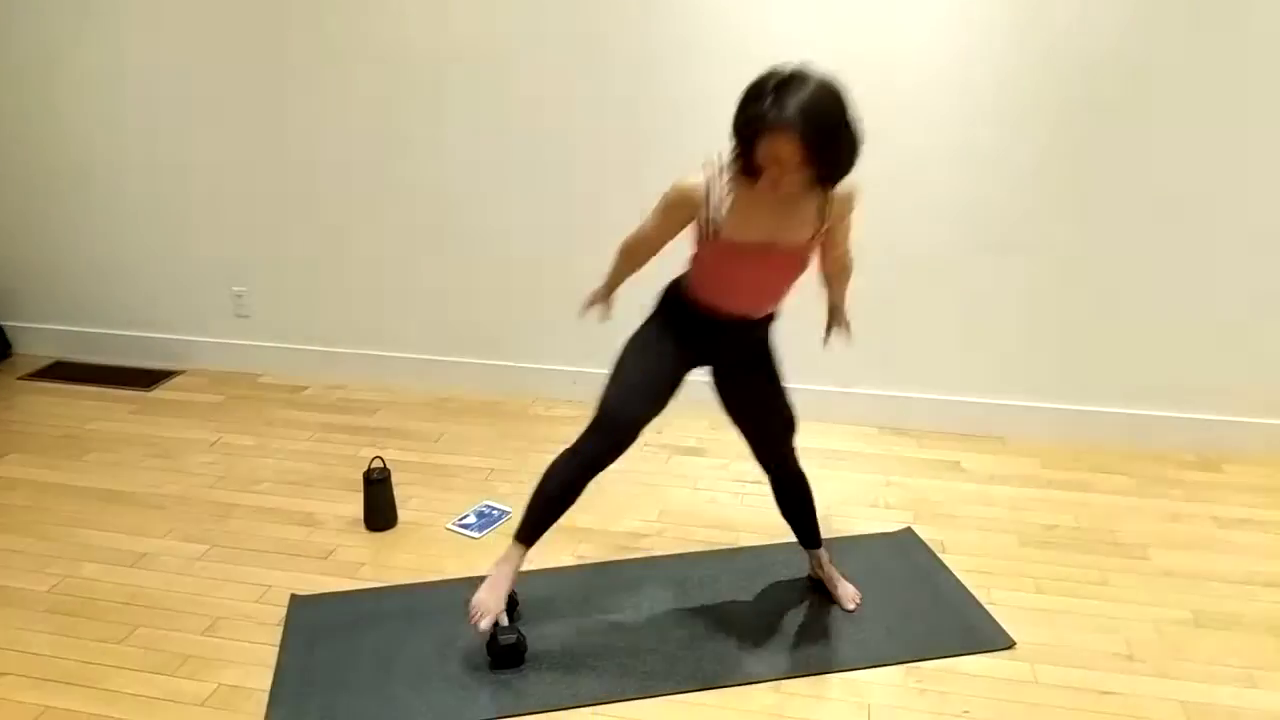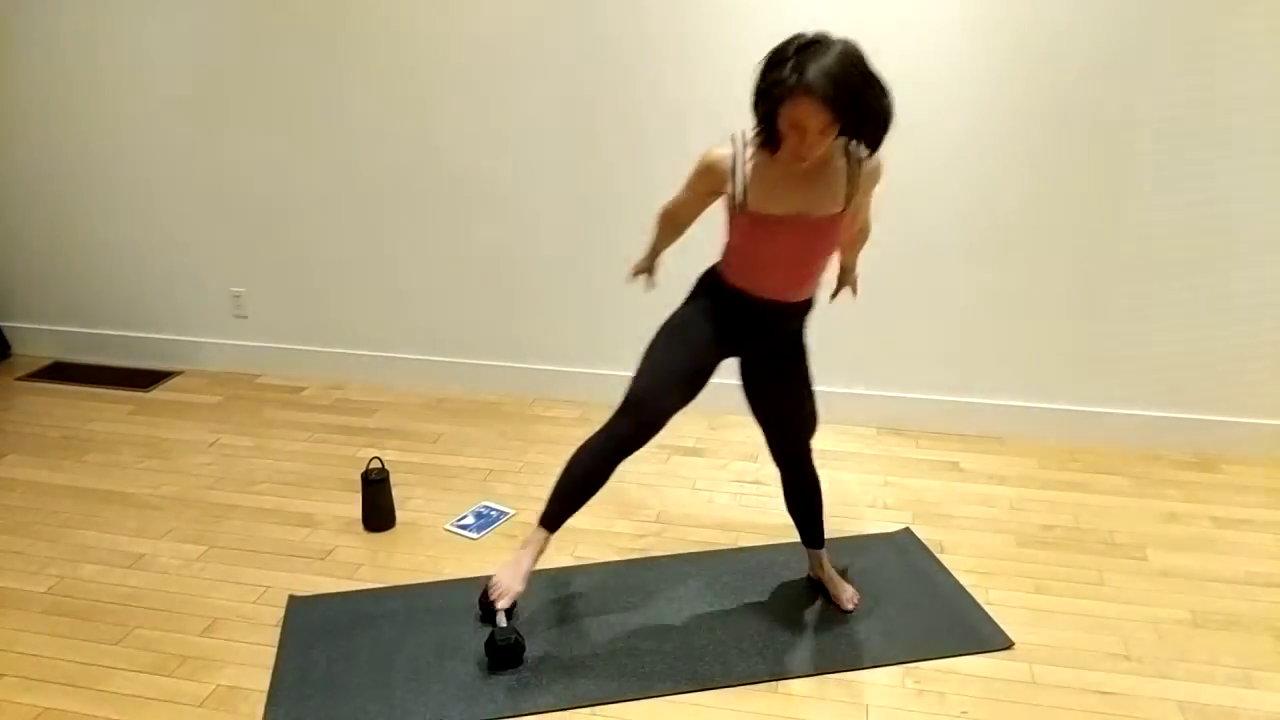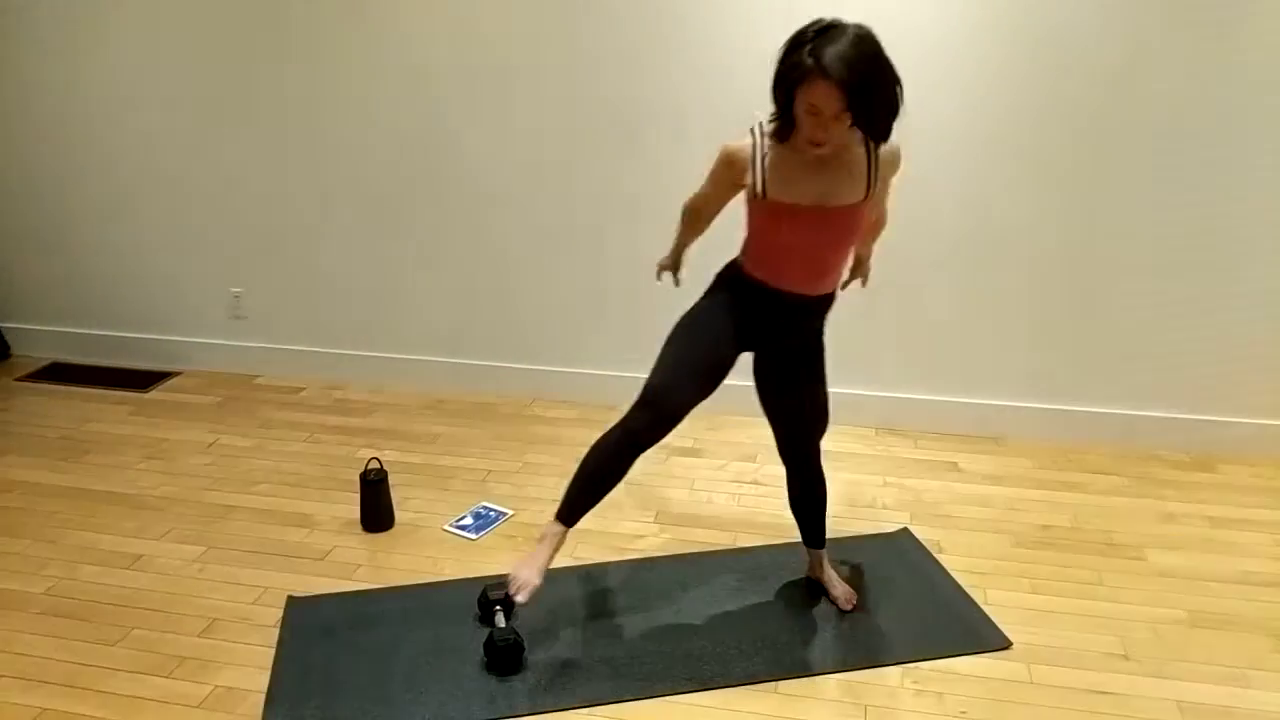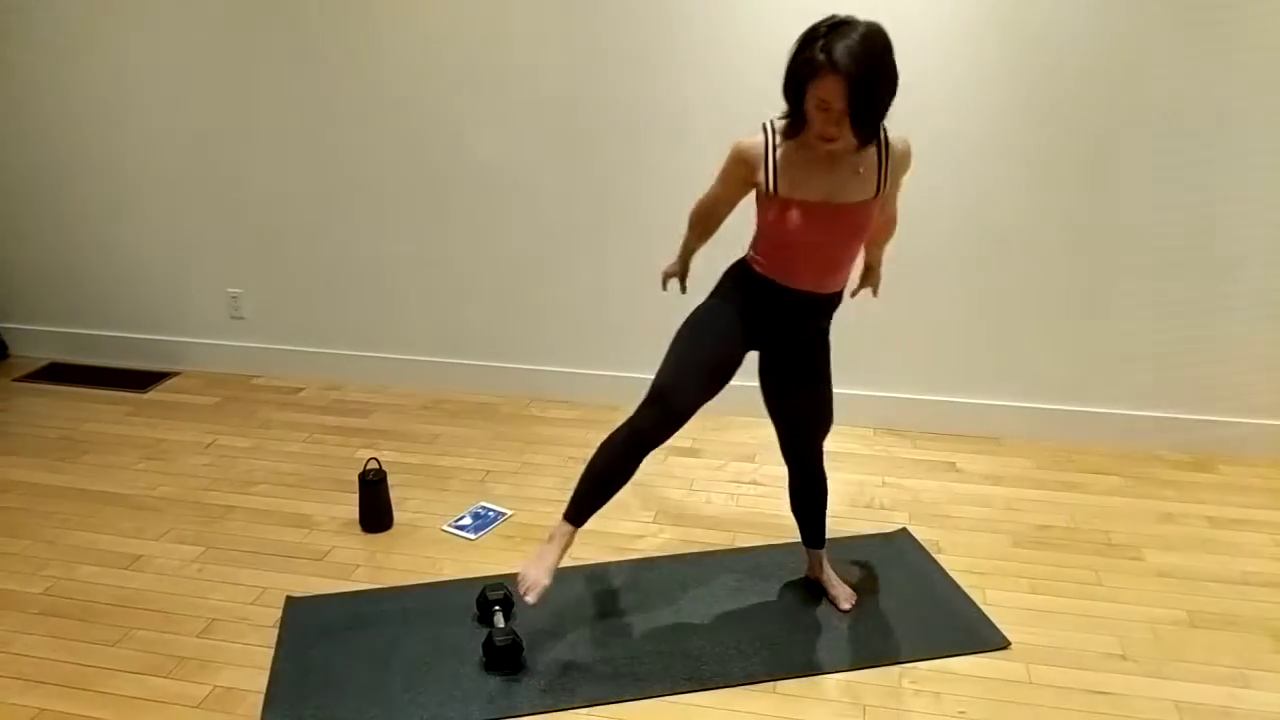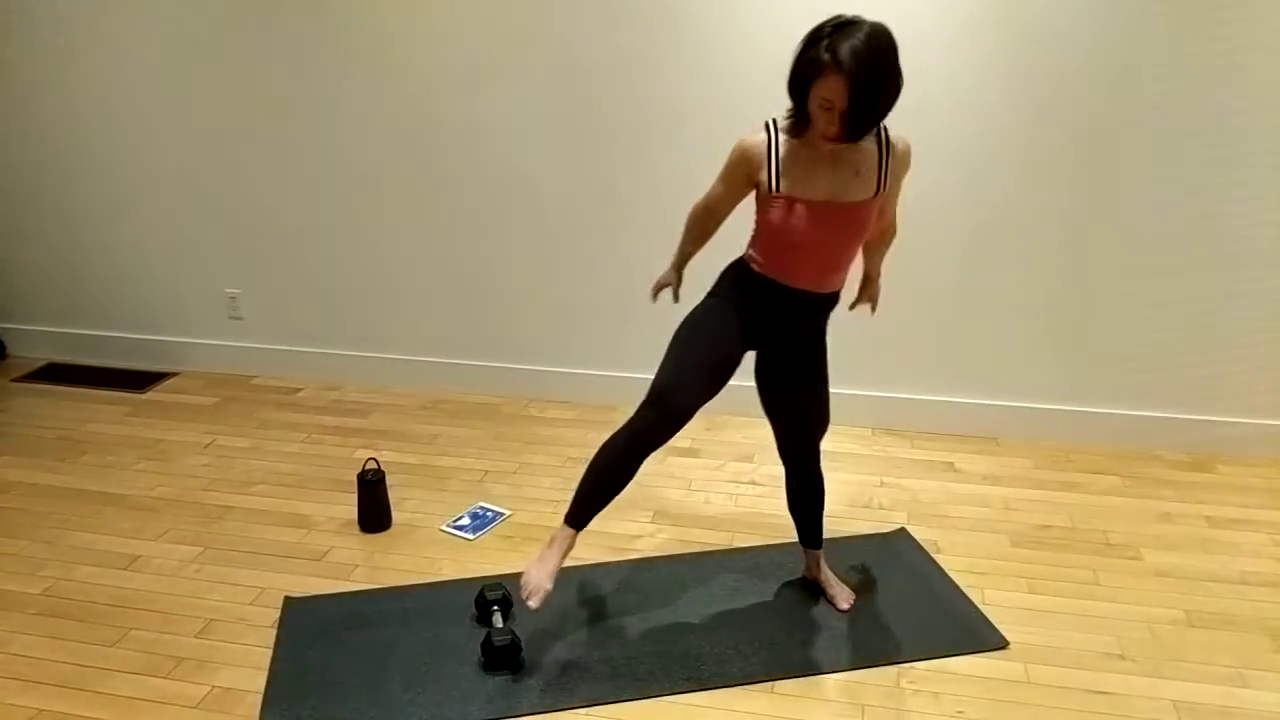
dt=0.1s
person 1, frame 1
left shoulder: (834, 198)
right shoulder: (700, 191)
left elbow: (835, 260)
right elbow: (642, 243)
left wrist: (837, 306)
right wrist: (607, 287)
left hip: (750, 340)
right hip: (681, 326)
left knee: (779, 459)
right knee: (601, 443)
left ankle: (819, 564)
right ankle: (509, 561)
person 1, frame 2
left shoulder: (863, 168)
right shoulder: (726, 164)
right elbow: (676, 214)
left wrist: (849, 268)
right wrist: (651, 256)
left hip: (783, 330)
right hip: (715, 309)
left knee: (795, 455)
right knee: (629, 426)
left ankle: (819, 564)
right ankle: (531, 548)
person 1, frame 3
left shoulder: (882, 158)
right shoulder: (746, 155)
right elbow: (701, 207)
left wrist: (862, 259)
right wrist: (677, 251)
left hip: (803, 325)
right hip: (736, 302)
left knee: (803, 453)
right knee: (647, 419)
left ankle: (818, 563)
right ankle: (549, 541)
person 1, frame 4
left shoulder: (892, 157)
right shoulder: (757, 151)
right elbow: (710, 210)
left wrist: (871, 265)
right wrist: (682, 258)
left hip: (808, 324)
right hip: (743, 300)
left knee: (805, 452)
right knee: (654, 419)
left ankle: (817, 563)
right ankle: (557, 540)
person 1, frame 5
left shoulder: (892, 156)
right shoulder: (760, 150)
right elbow: (709, 213)
left wrist: (871, 276)
right wrist: (677, 267)
left hip: (805, 323)
right hip: (740, 300)
left knee: (803, 452)
right knee: (654, 420)
left ankle: (815, 562)
right ankle: (559, 544)
